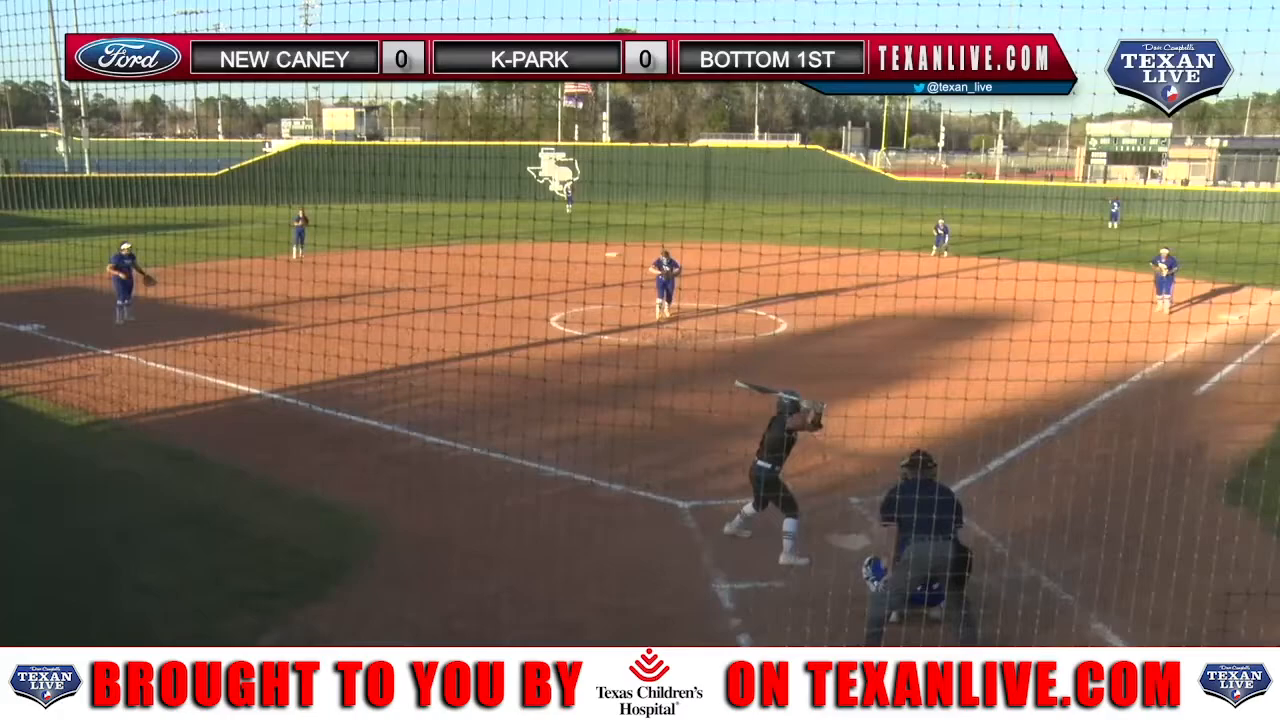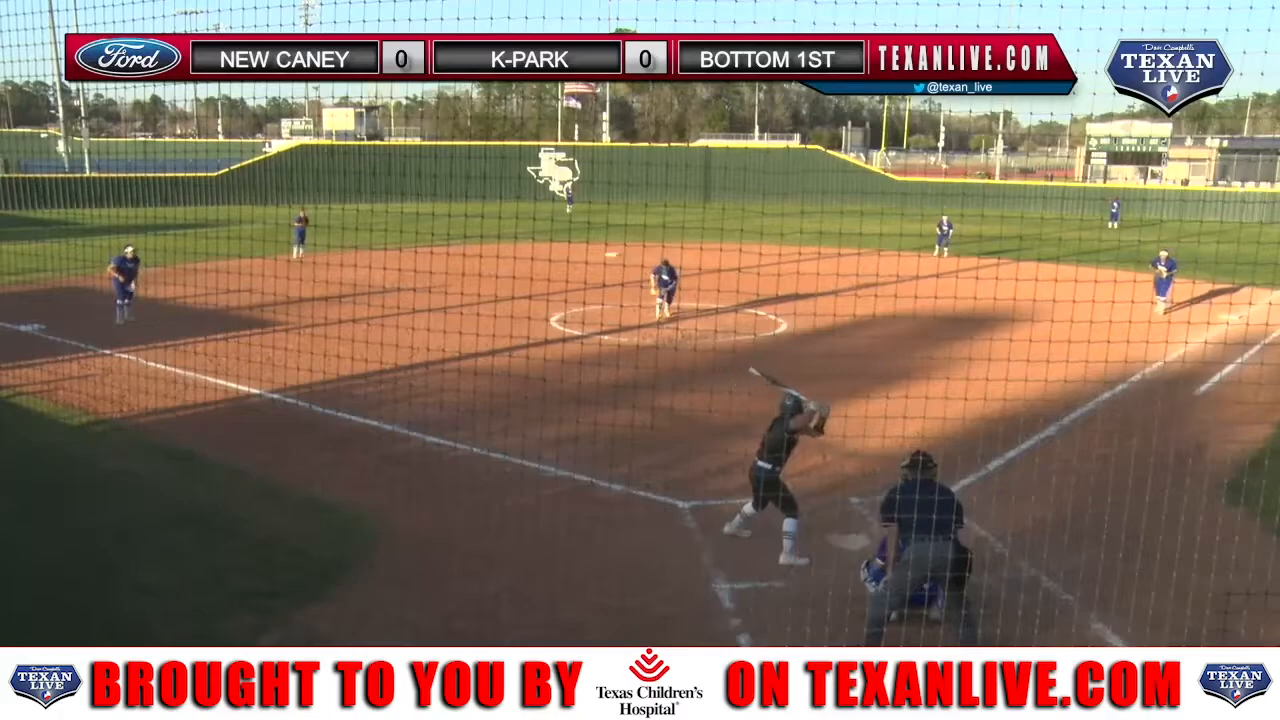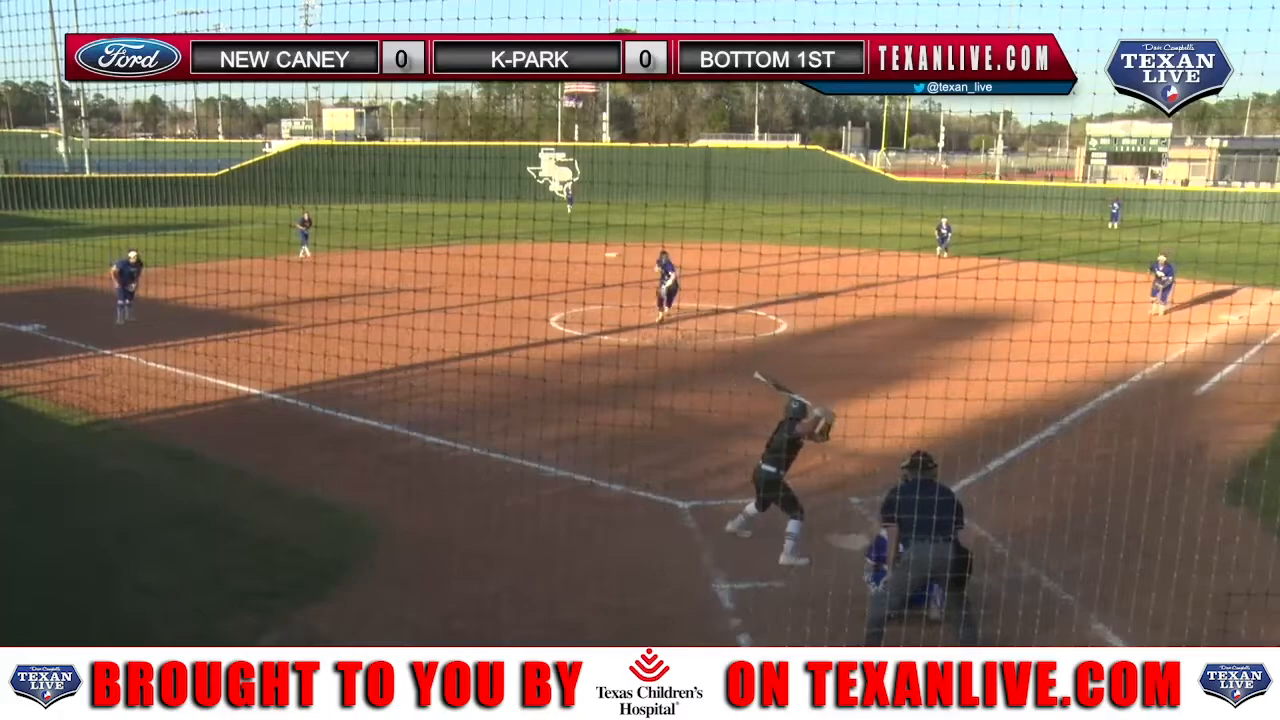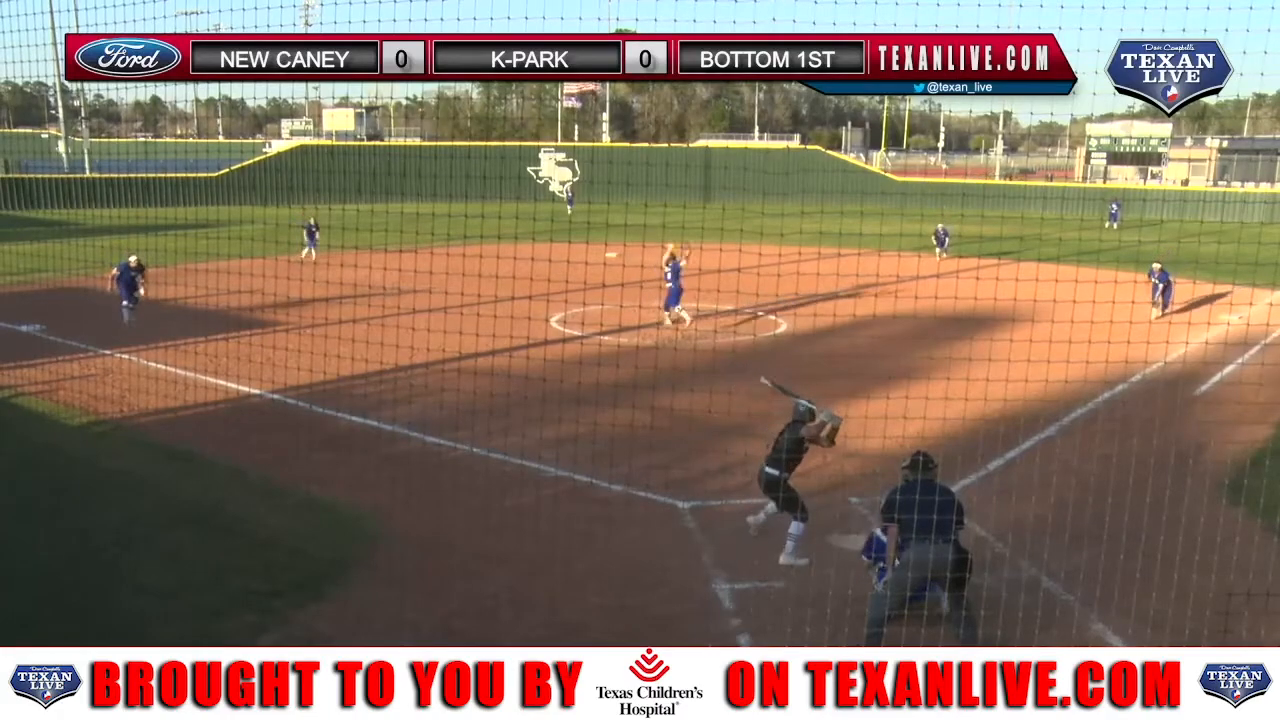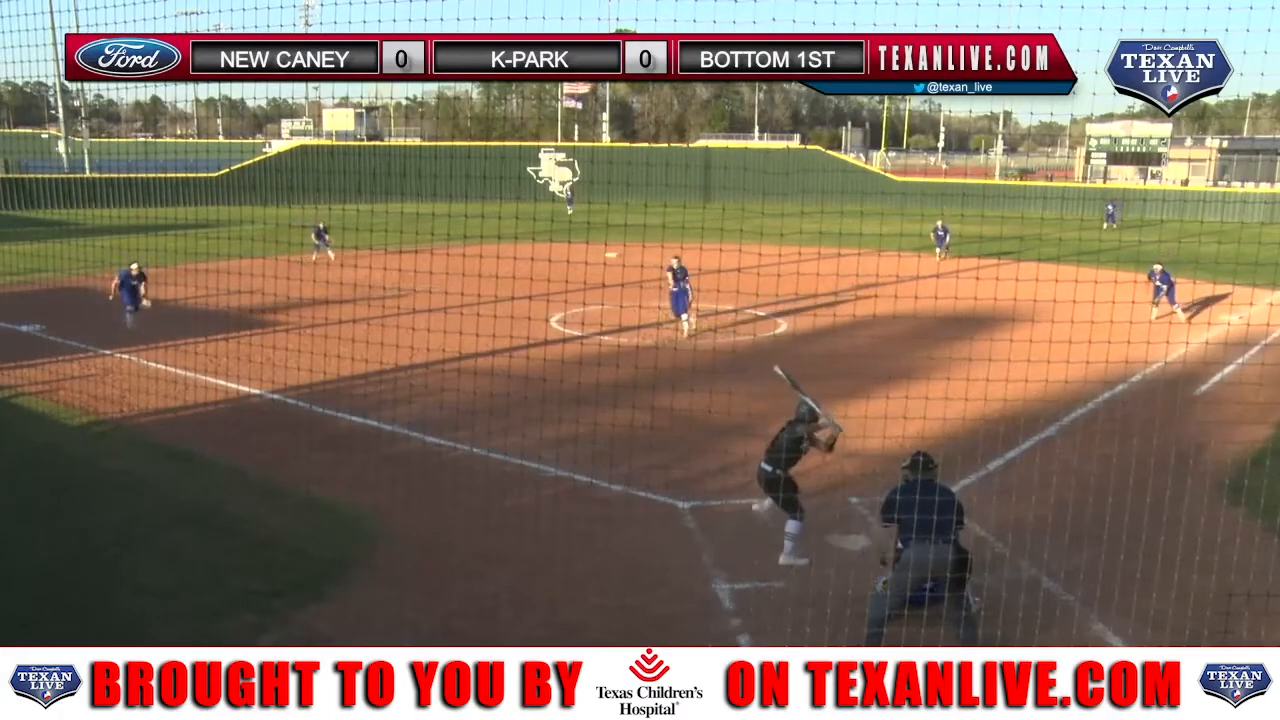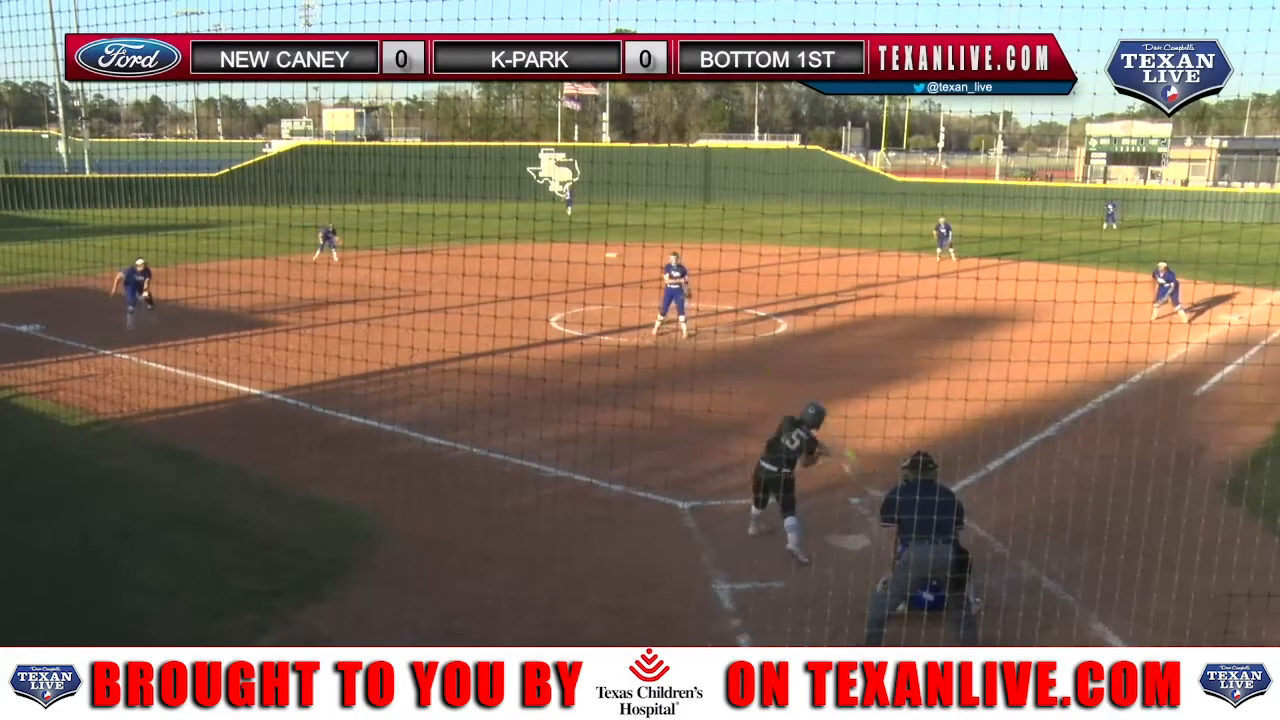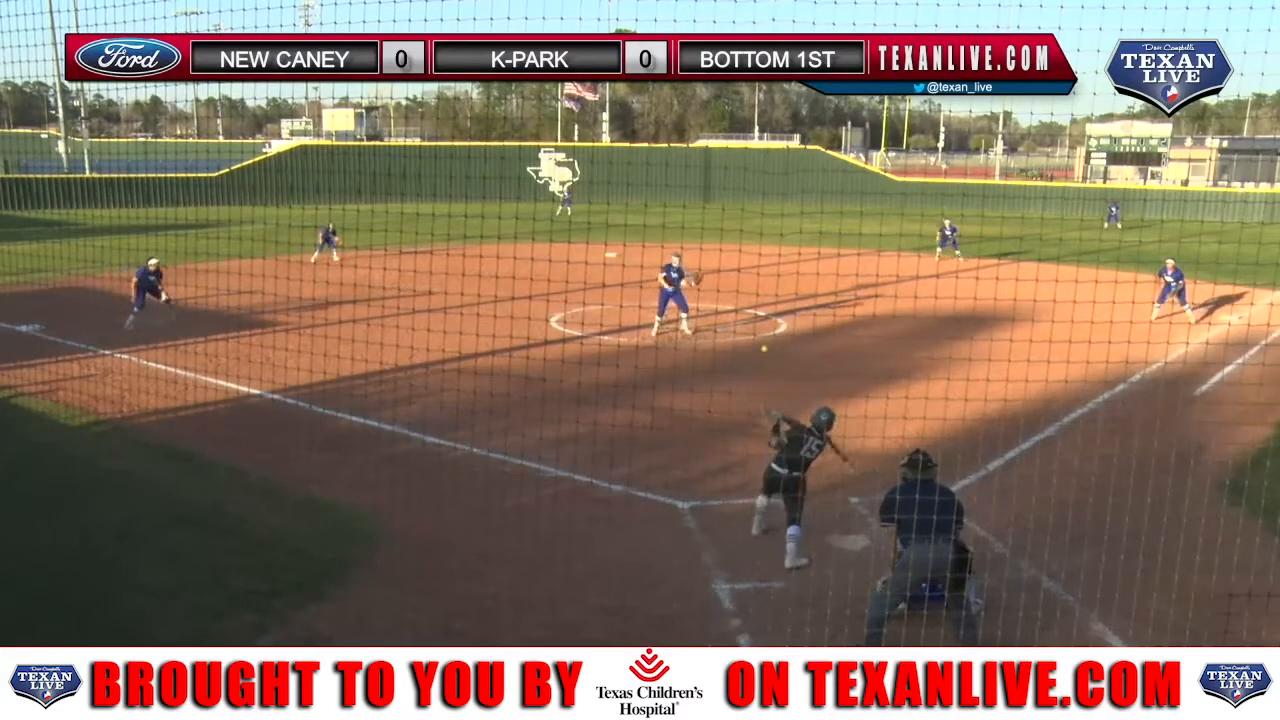
dt=0.3s
person 1, frame 1
left shoulder: (896, 493)
right shoulder: (948, 494)
left elbow: (893, 535)
right elbow: (955, 531)
left wrist: (891, 570)
left hip: (916, 552)
right hip: (949, 552)
left knee: (881, 601)
right knee: (959, 605)
person 1, frame 2
left shoulder: (896, 494)
right shoulder: (948, 494)
left elbow: (893, 537)
right elbow: (955, 531)
left wrist: (890, 571)
left hip: (916, 553)
right hip: (949, 553)
left knee: (882, 601)
right knee: (959, 605)
person 1, frame 3
left shoulder: (897, 494)
right shoulder: (949, 495)
left elbow: (893, 537)
right elbow: (955, 533)
left wrist: (890, 571)
left hip: (916, 554)
right hip: (949, 554)
left knee: (881, 602)
right knee: (960, 605)
person 1, frame 4
left shoulder: (897, 495)
right shoulder: (949, 495)
left elbow: (892, 537)
right elbow: (956, 533)
left wrist: (890, 571)
left hip: (916, 555)
right hip: (949, 555)
left knee: (882, 601)
right knee: (959, 605)
person 1, frame 5
left shoulder: (897, 495)
right shoulder: (949, 495)
right elbow: (955, 534)
left wrist: (889, 571)
left hip: (915, 554)
right hip: (949, 555)
left knee: (882, 601)
right knee: (959, 602)
person 1, frame 6
left shoulder: (896, 495)
right shoulder: (949, 495)
right elbow: (956, 534)
left wrist: (889, 571)
left hip: (915, 554)
right hip: (949, 555)
left knee: (882, 600)
right knee: (960, 602)
person 1, frame 7
left shoulder: (895, 495)
right shoulder: (948, 494)
left wrist: (890, 572)
left hip: (916, 554)
right hip: (949, 554)
left knee: (882, 598)
right knee: (959, 601)
person 2, frame 1
left shoulder: (788, 422)
right shoulder: (781, 422)
left elbow: (813, 426)
right elbow: (800, 421)
left wrist: (817, 412)
right wrist: (807, 408)
left hip: (758, 471)
right hip: (767, 474)
left knee: (760, 503)
right knee: (791, 510)
left ankle: (733, 526)
right ankle: (788, 555)
person 2, frame 2
left shoulder: (791, 424)
right shoulder: (784, 423)
left elbow: (815, 432)
right elbow: (803, 422)
left wrist: (822, 415)
right wrist: (813, 409)
left hip: (758, 470)
right hip: (767, 475)
left knee: (759, 502)
right knee: (791, 510)
left ankle: (733, 526)
right ankle: (788, 555)
person 2, frame 3
left shoulder: (795, 428)
right shoulder: (790, 427)
left elbow: (820, 437)
right elbow: (809, 428)
left wrist: (827, 421)
right wrist: (818, 415)
left hip: (761, 473)
right hip: (771, 478)
left knee: (762, 504)
right knee: (796, 513)
left ankle: (735, 525)
right ankle: (788, 555)
person 2, frame 4
left shoulder: (801, 431)
right shoulder: (795, 429)
left elbow: (826, 442)
right elbow: (813, 431)
left wrist: (834, 426)
right wrist: (824, 420)
left hip: (767, 475)
right hip: (773, 480)
left knee: (782, 502)
right knee: (800, 515)
left ankle: (756, 521)
right ankle: (788, 555)
person 2, frame 5
left shoulder: (806, 433)
right shoulder: (794, 428)
left elbow: (825, 448)
right elbow: (805, 428)
left wrist: (833, 435)
right wrist: (822, 423)
left hip: (769, 471)
right hip: (771, 476)
left knee: (792, 489)
right knee: (796, 513)
left ankle: (763, 505)
right ankle: (788, 555)
person 2, frame 6
left shoulder: (789, 421)
right shoulder: (809, 441)
right elbow: (803, 464)
right wrist: (819, 453)
left hip: (762, 471)
right hip: (782, 476)
left knee: (759, 501)
right knee: (788, 512)
left ankle: (755, 526)
right ankle: (794, 543)
person 2, frame 7
left shoulder: (800, 431)
right shoulder: (823, 440)
left elbow: (775, 444)
left wrist: (776, 425)
right wrist: (782, 418)
left hip: (775, 474)
right hip: (796, 480)
left knee: (765, 493)
right knee: (794, 519)
left ankle: (757, 526)
right ankle: (792, 558)
